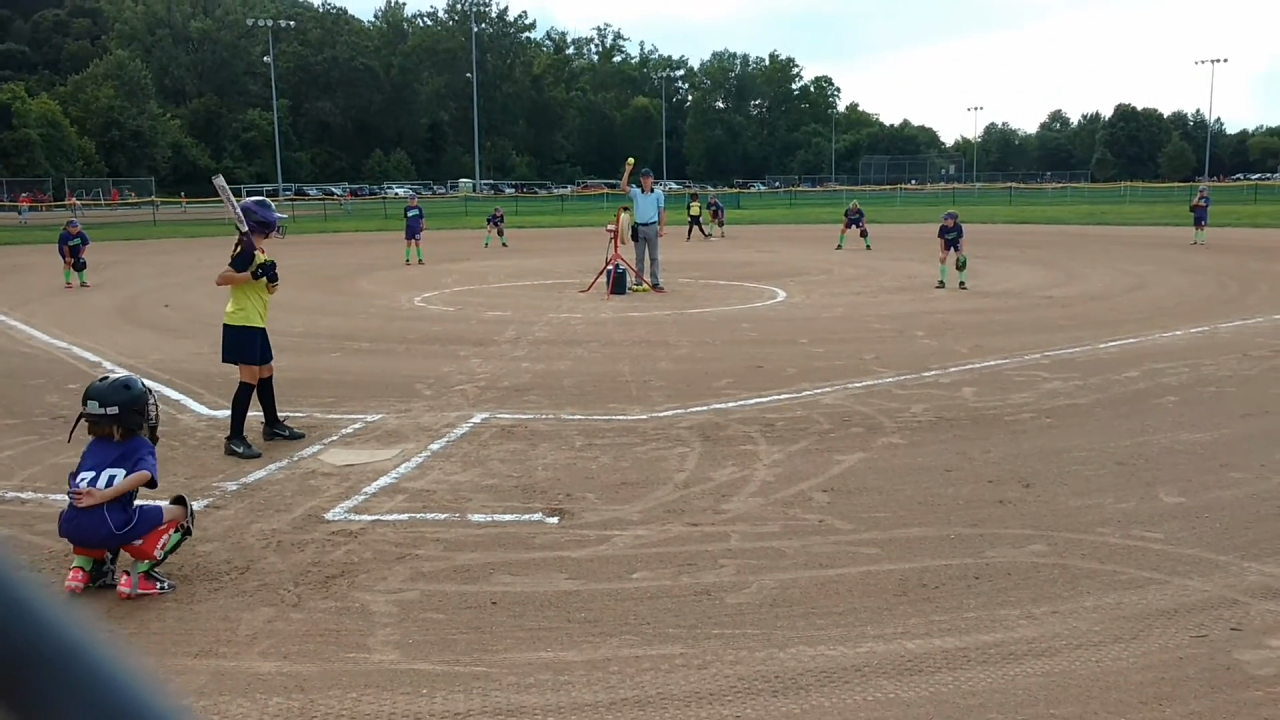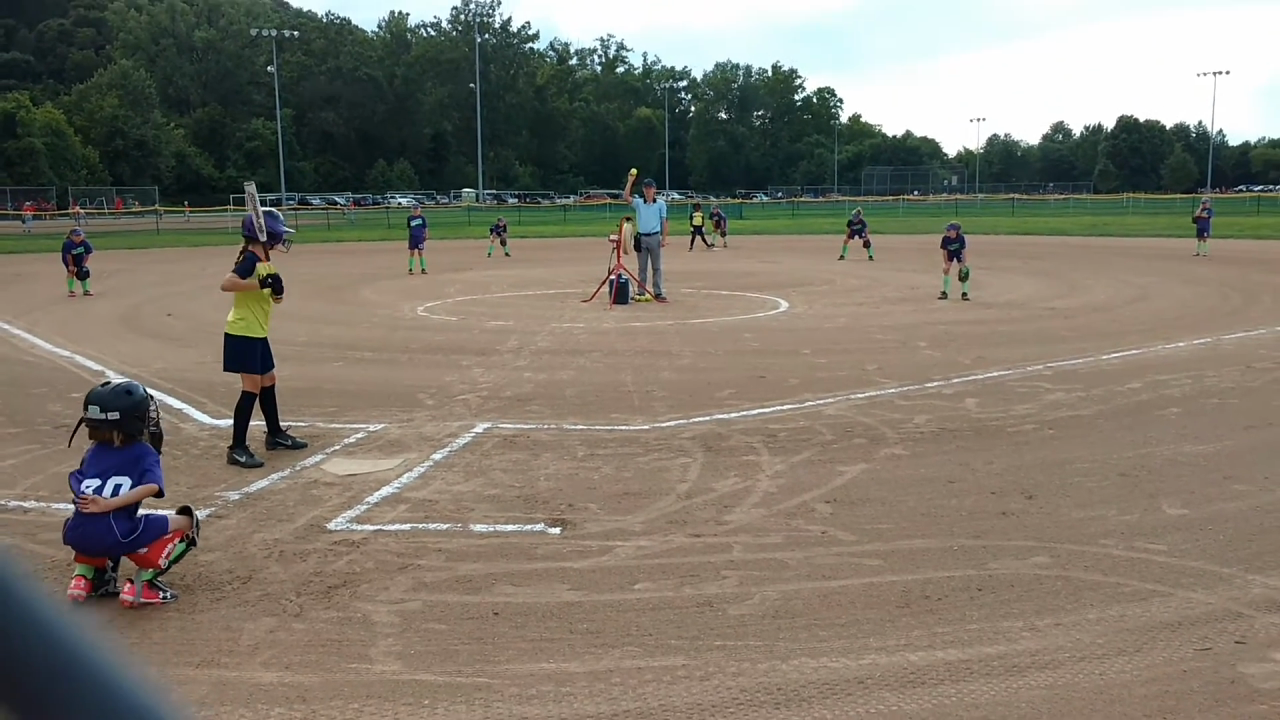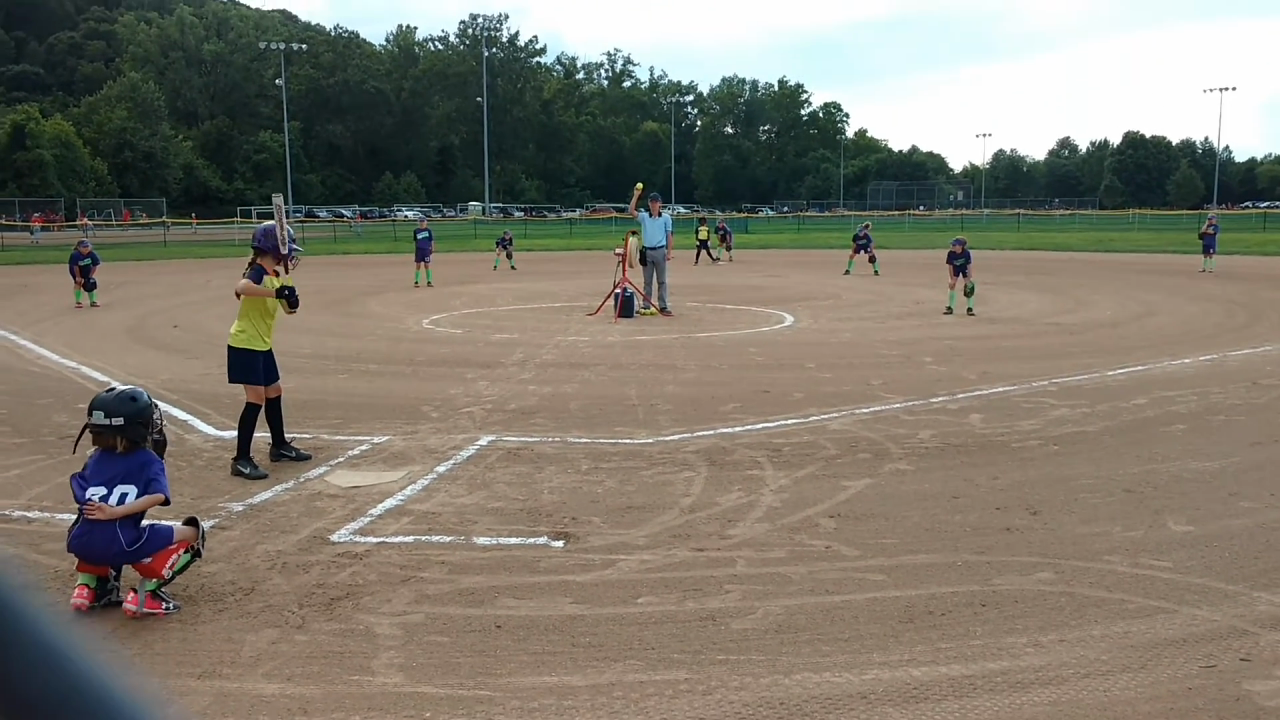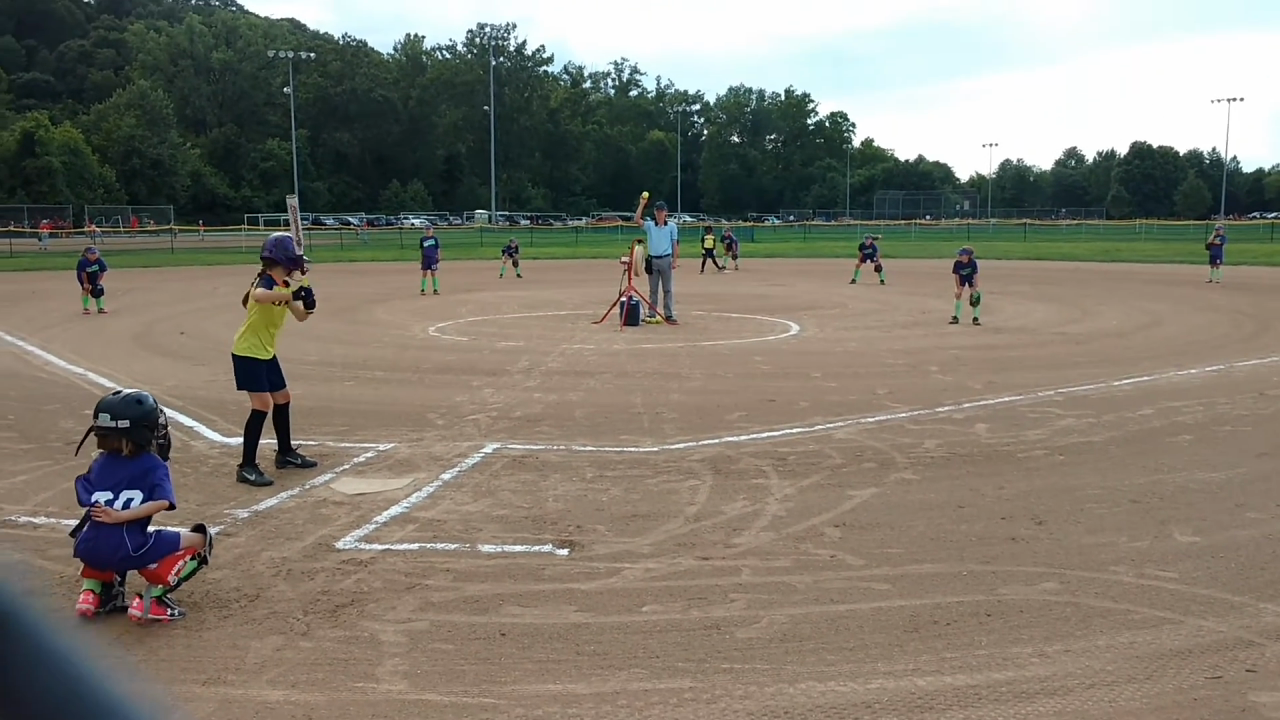
dt=0.1s
person 1, frame 1
left shoulder: (259, 252)
right shoulder: (248, 250)
left elbow: (271, 289)
right elbow: (221, 279)
left wrist: (272, 277)
right wrist: (253, 275)
left hip: (256, 322)
right hip: (242, 323)
left knee: (266, 373)
right knee: (250, 378)
left ankle: (273, 425)
right ankle: (235, 439)
person 1, frame 2
left shoulder: (265, 262)
right shoulder: (250, 260)
left elbow: (277, 300)
right elbow: (226, 284)
left wrist: (277, 289)
right wrist: (259, 284)
left hip: (257, 332)
right hip: (243, 332)
left knee: (268, 382)
right knee: (252, 387)
left ankle: (275, 434)
right ankle: (237, 448)
person 1, frame 3
left shoulder: (276, 275)
right shoulder: (258, 271)
left elbow: (289, 309)
right elbow: (241, 288)
left wrist: (292, 300)
right wrist: (277, 291)
left hip: (262, 344)
right hip: (244, 344)
left knee: (274, 392)
right knee: (256, 398)
left ankle: (279, 446)
right ankle: (241, 460)
person 1, frame 4
left shoulder: (284, 284)
right shoulder: (266, 281)
left elbow: (301, 316)
right elbow: (257, 296)
left wrist: (308, 304)
right wrist: (292, 295)
left hip: (266, 352)
right hip: (248, 352)
left knee: (282, 398)
right knee: (262, 405)
left ankle: (285, 453)
right ankle: (247, 466)
person 2, frame 1
left shoulder: (93, 445)
right shoulder: (142, 446)
left elbow: (76, 485)
right elbow: (144, 476)
right wrist: (104, 496)
left hip: (72, 528)
right hip: (110, 529)
right knee: (181, 511)
left ankle: (83, 569)
right ankle: (139, 574)
person 2, frame 2
left shoulder: (93, 451)
right shoulder: (146, 453)
left elbow: (77, 488)
right elbow: (151, 487)
right wrist: (109, 505)
left hip: (77, 535)
right hip: (115, 537)
right knee: (186, 521)
left ankle: (84, 577)
right ankle: (143, 583)
person 2, frame 3
left shoulder: (95, 458)
right shoulder: (149, 461)
left elbow: (81, 495)
right elbow: (158, 497)
right wrist: (115, 512)
left hip: (82, 544)
right hip: (121, 546)
right knee: (192, 533)
left ankle: (87, 586)
right ankle: (146, 593)
person 2, frame 4
left shoulder: (100, 461)
right shoulder: (154, 465)
left elbow: (85, 499)
right elbow: (162, 502)
right wrist: (121, 516)
left hip: (88, 549)
right hip: (127, 551)
right knee: (199, 540)
left ankle: (93, 592)
right ankle: (151, 599)
